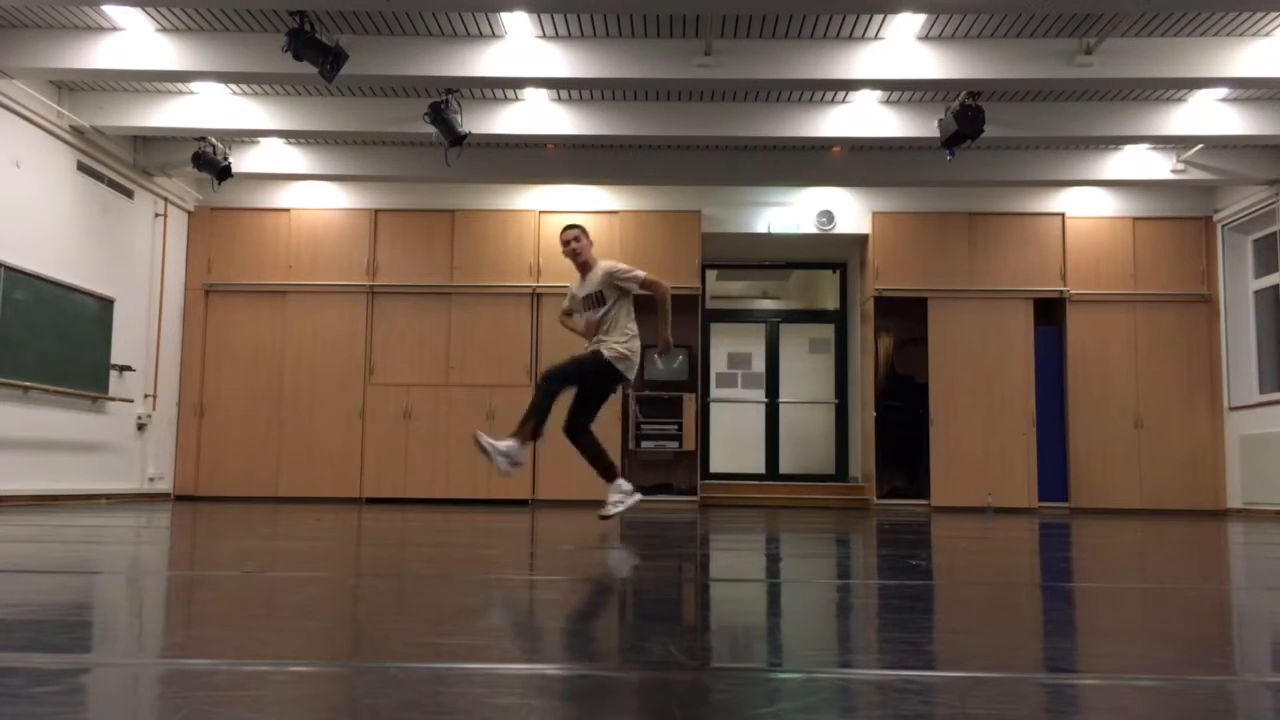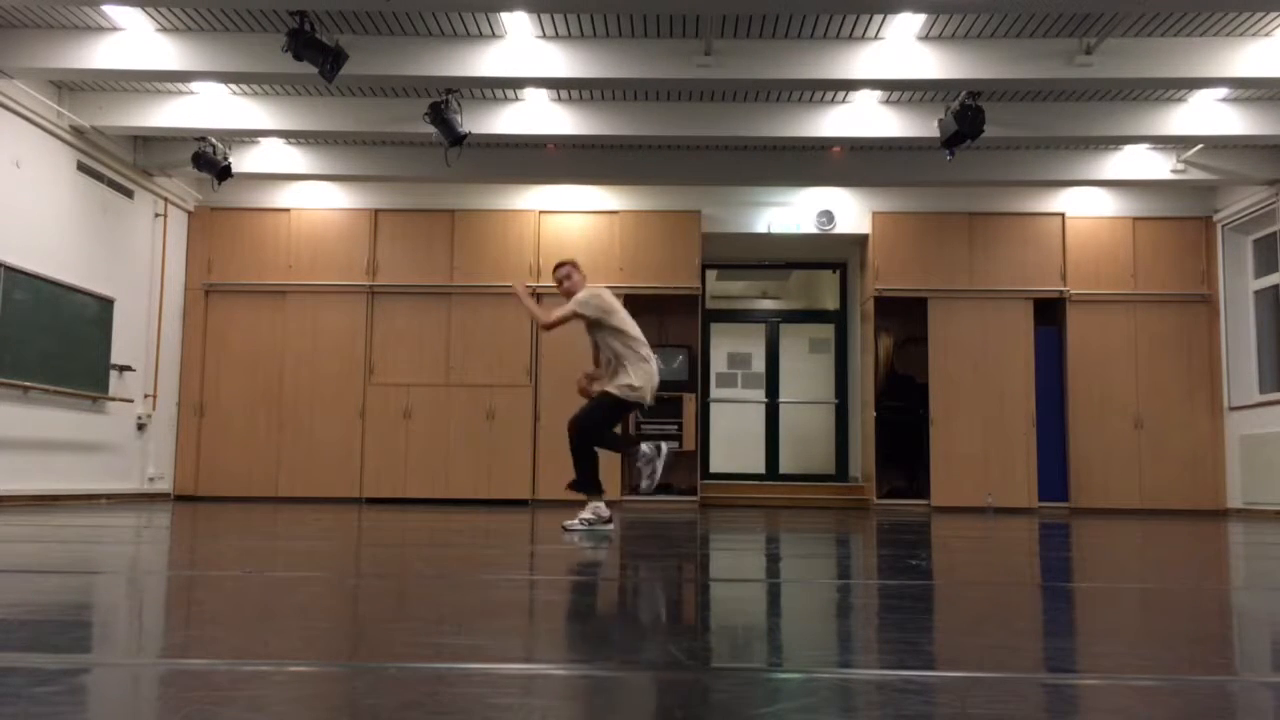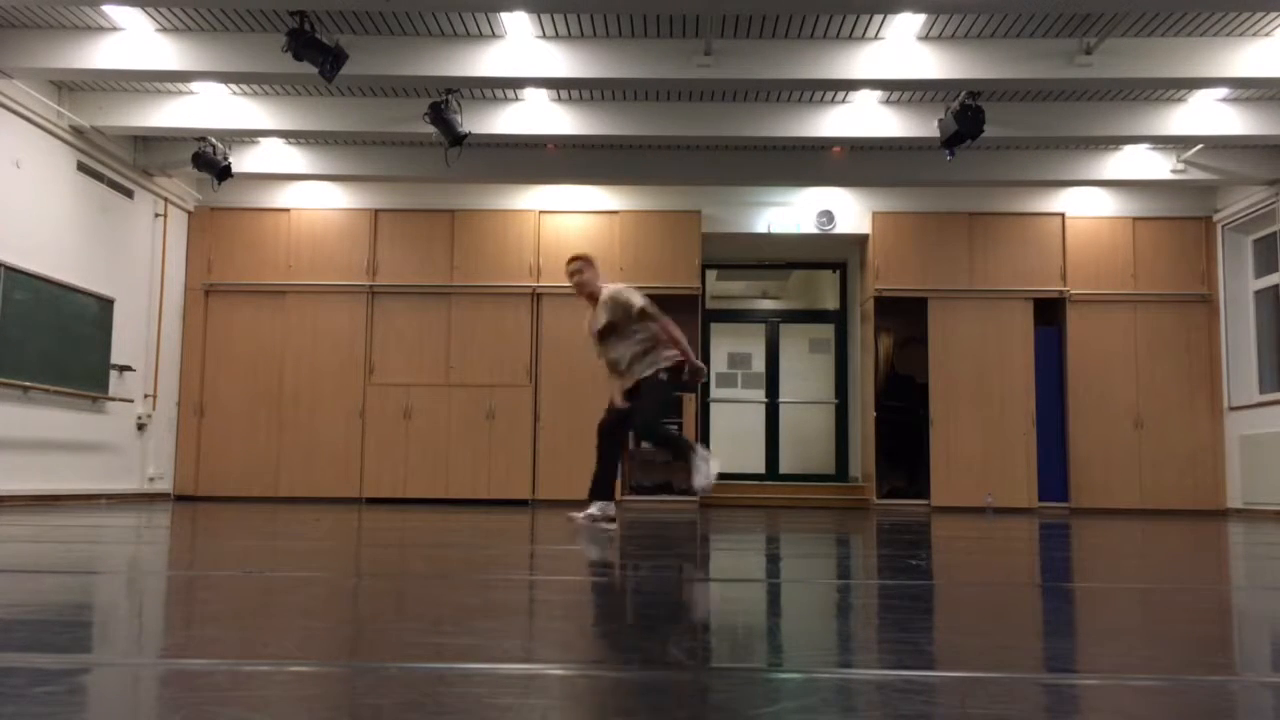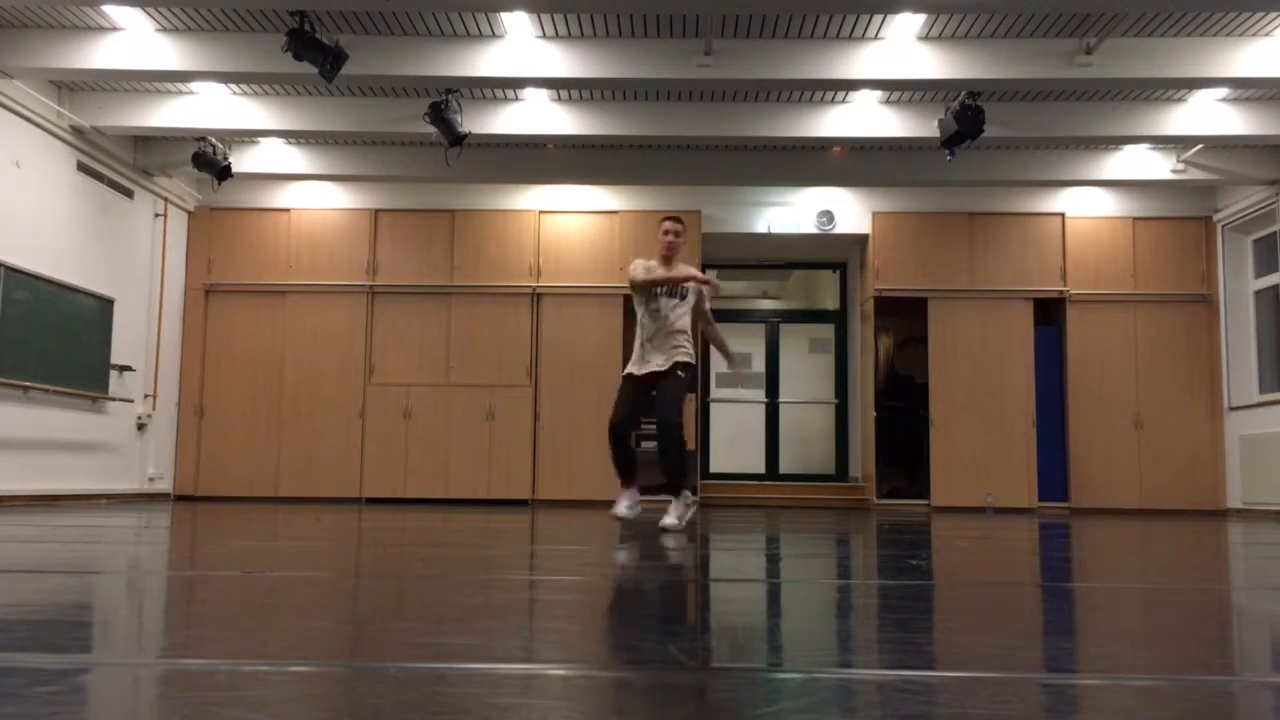
dt=0.4s
person 1, frame 1
left shoulder: (611, 270)
right shoulder: (576, 288)
left elbow: (661, 288)
right elbow: (565, 316)
left wrist: (664, 330)
right wrist: (580, 329)
left hip: (619, 352)
right hip: (599, 355)
left knee: (550, 380)
right knee: (576, 428)
left ankle: (516, 447)
right ankle: (620, 489)
person 1, frame 2
left shoulder: (590, 296)
right shoulder: (590, 308)
left elbow: (547, 323)
right elbow: (603, 363)
left wrist: (524, 296)
right wrist: (588, 378)
left hip: (634, 378)
right hip: (624, 379)
left knee: (581, 430)
right knee: (584, 430)
person 1, frame 3
left shoulder: (616, 295)
right shoulder: (594, 321)
left elbow: (660, 321)
right elbow: (613, 365)
left wrist: (690, 359)
right wrist: (616, 392)
left hip: (662, 363)
right hip: (635, 374)
left knee: (645, 424)
right knee: (608, 430)
left ankle: (696, 456)
right ankle: (602, 504)
person 1, frame 4
left shoulder: (693, 279)
right shoulder: (641, 268)
left elbow: (706, 322)
right elbow: (639, 283)
left wrist: (730, 357)
right wrist: (685, 276)
left hip: (676, 359)
right hip: (641, 362)
left knee: (668, 423)
right knee: (618, 426)
left ankle: (682, 497)
right ankle: (630, 490)
